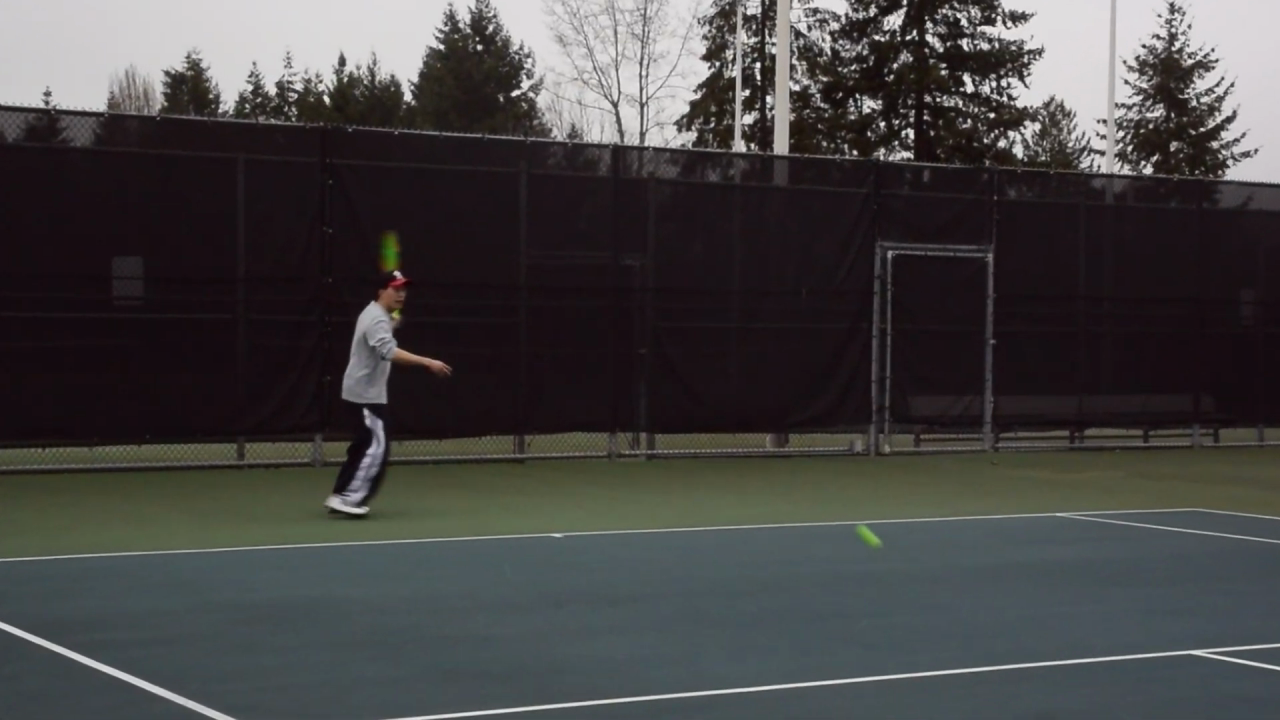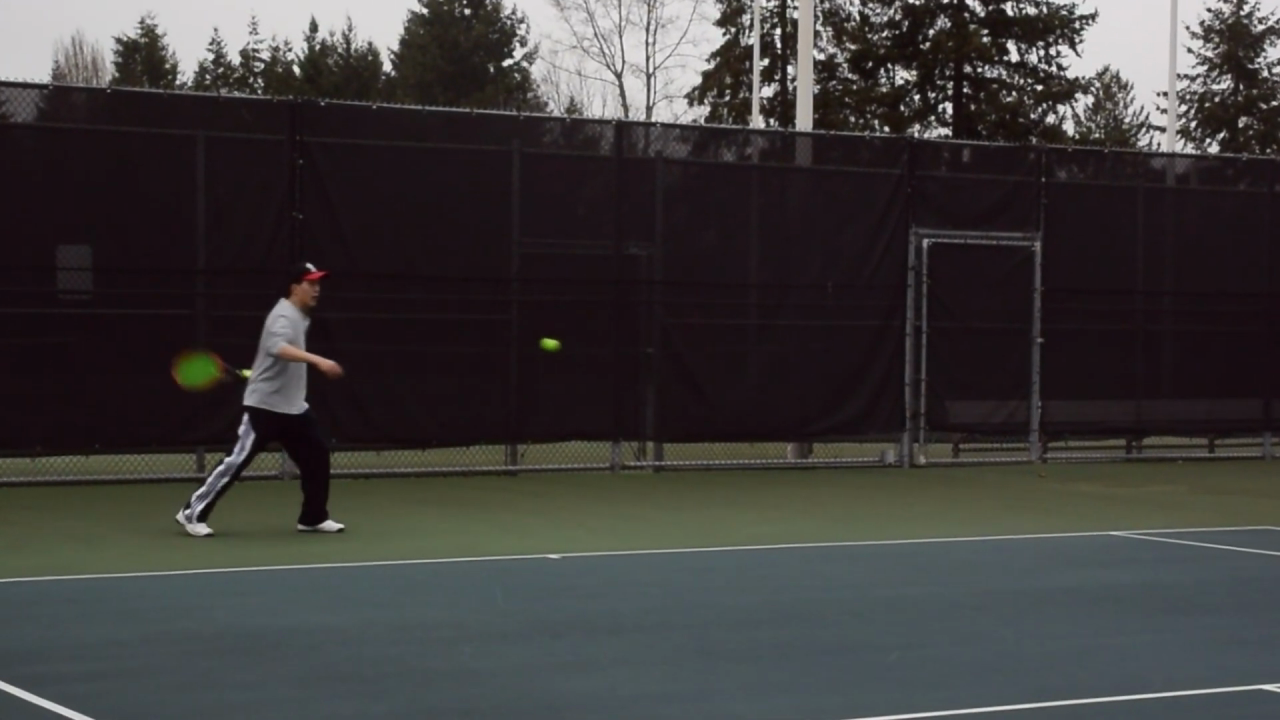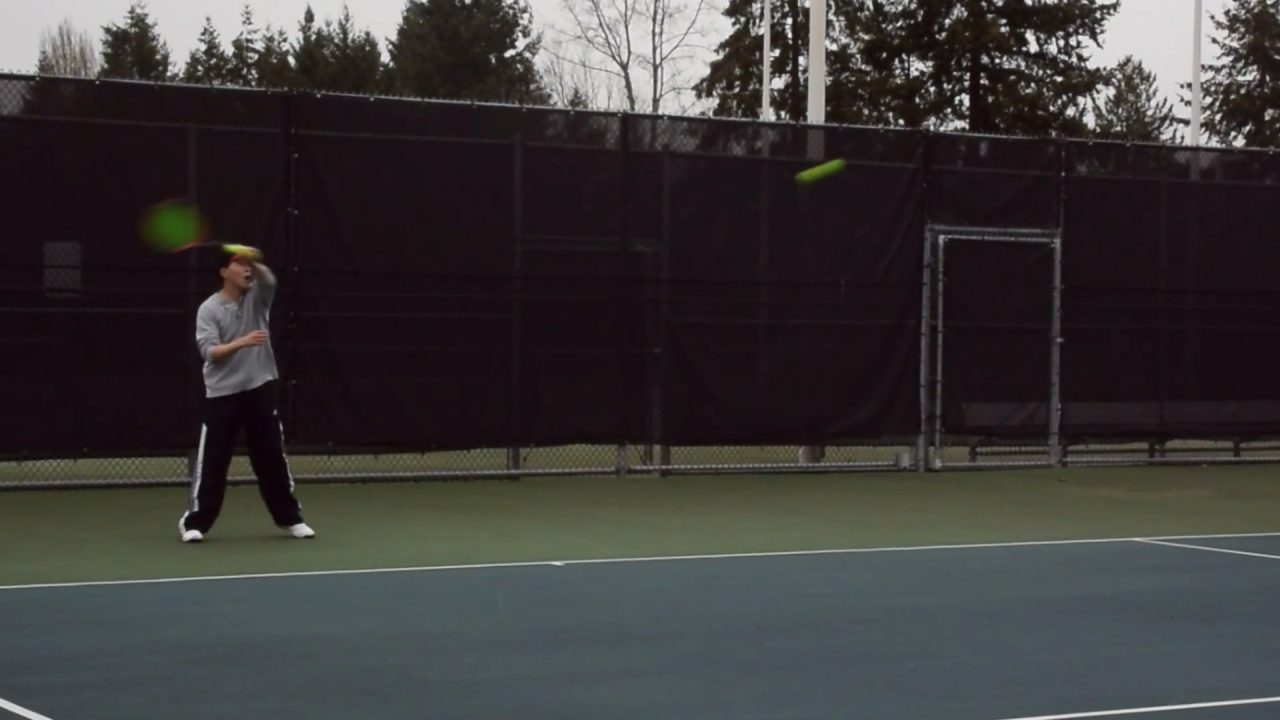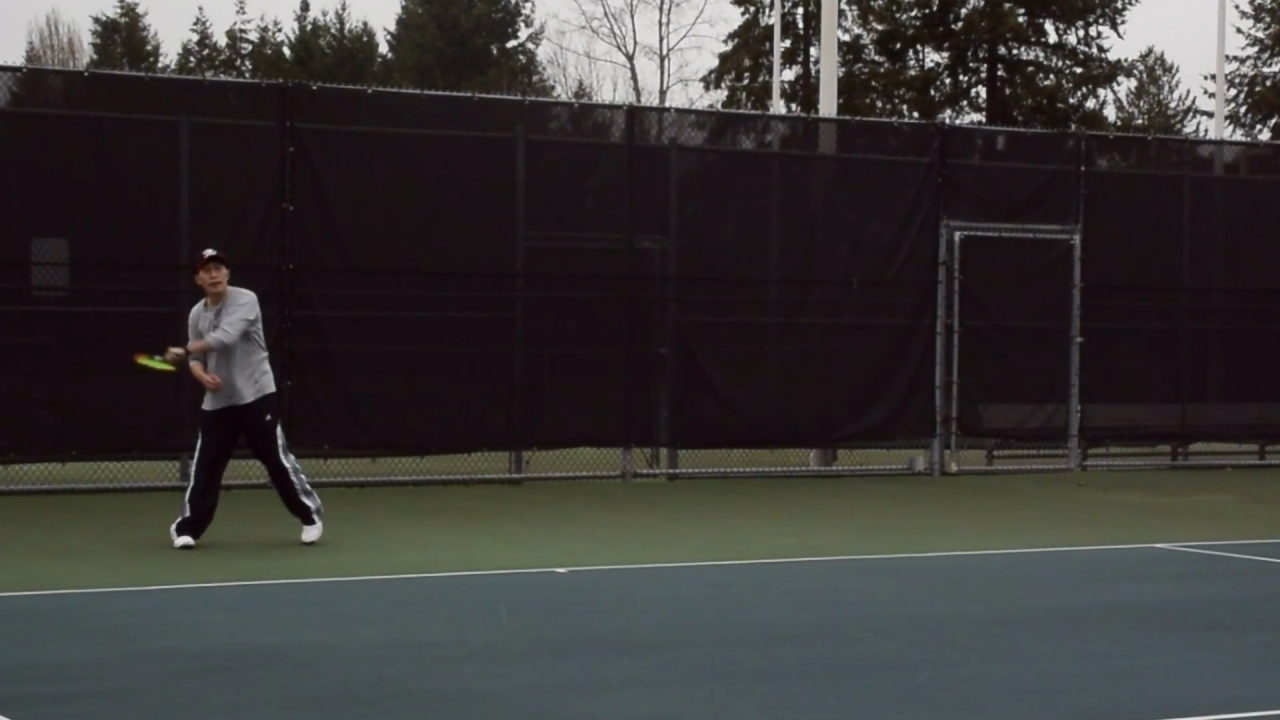
dt=0.7s
person 1, frame 1
left shoulder: (374, 314)
right shoulder: (377, 319)
right elbow: (389, 352)
left wrist: (389, 325)
right wrist: (428, 363)
left hip: (366, 394)
right hip: (365, 396)
left knee: (365, 447)
right knee: (377, 447)
person 1, frame 2
left shoulder: (298, 317)
right shoulder: (284, 316)
right elbow: (278, 347)
right wrist: (319, 361)
left hip: (294, 407)
right hip: (264, 406)
left knee: (317, 457)
right knee: (237, 461)
left ankle: (314, 517)
right ankle: (193, 514)
person 1, frame 3
left shoulder: (258, 294)
right shoulder: (208, 309)
left elbow: (268, 281)
right elbow: (209, 352)
left wrist: (255, 262)
right wrist: (241, 341)
left hip: (260, 389)
right hip: (222, 394)
left knee: (272, 456)
right knee: (212, 460)
left ankle: (289, 518)
right ankle: (195, 522)
person 1, frame 4
left shoulder: (245, 299)
right shoulder: (196, 314)
left elbow: (225, 337)
right elbow: (200, 359)
left wrist: (184, 352)
right wrist: (203, 376)
left hip: (257, 396)
right hip: (217, 402)
left knee: (277, 459)
right knee: (206, 465)
left ankle: (310, 515)
right ankle: (187, 527)
